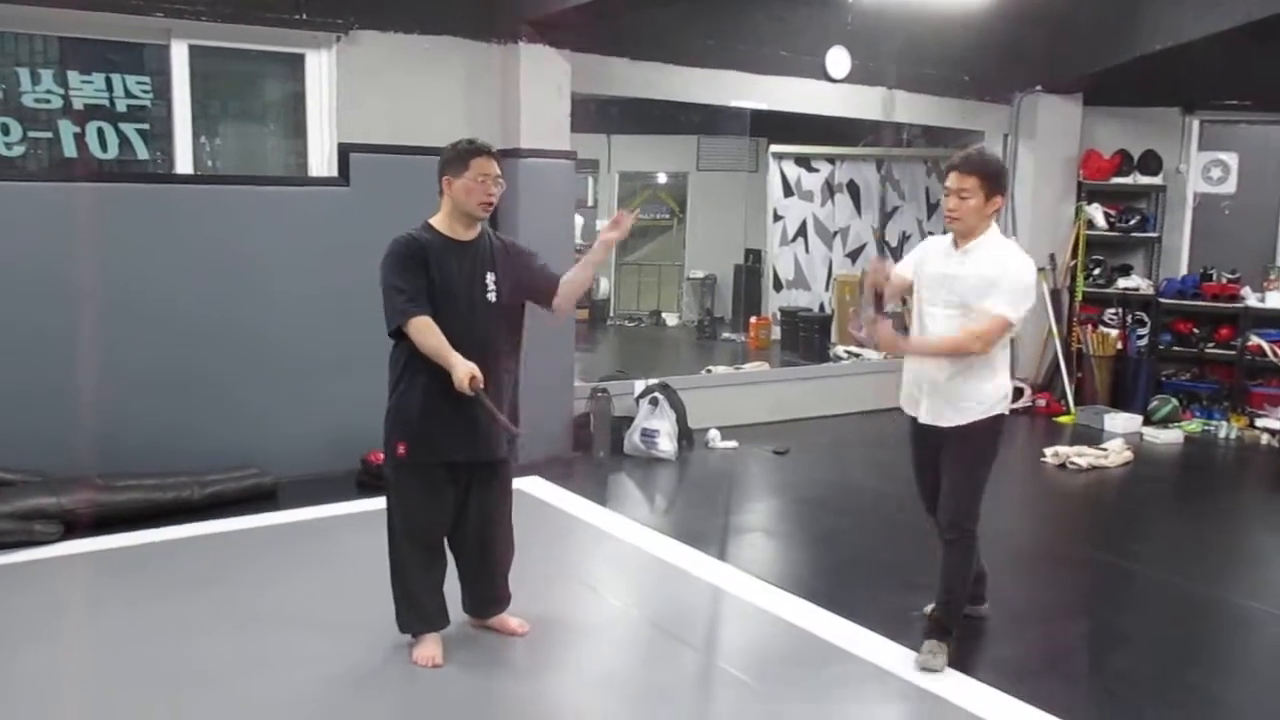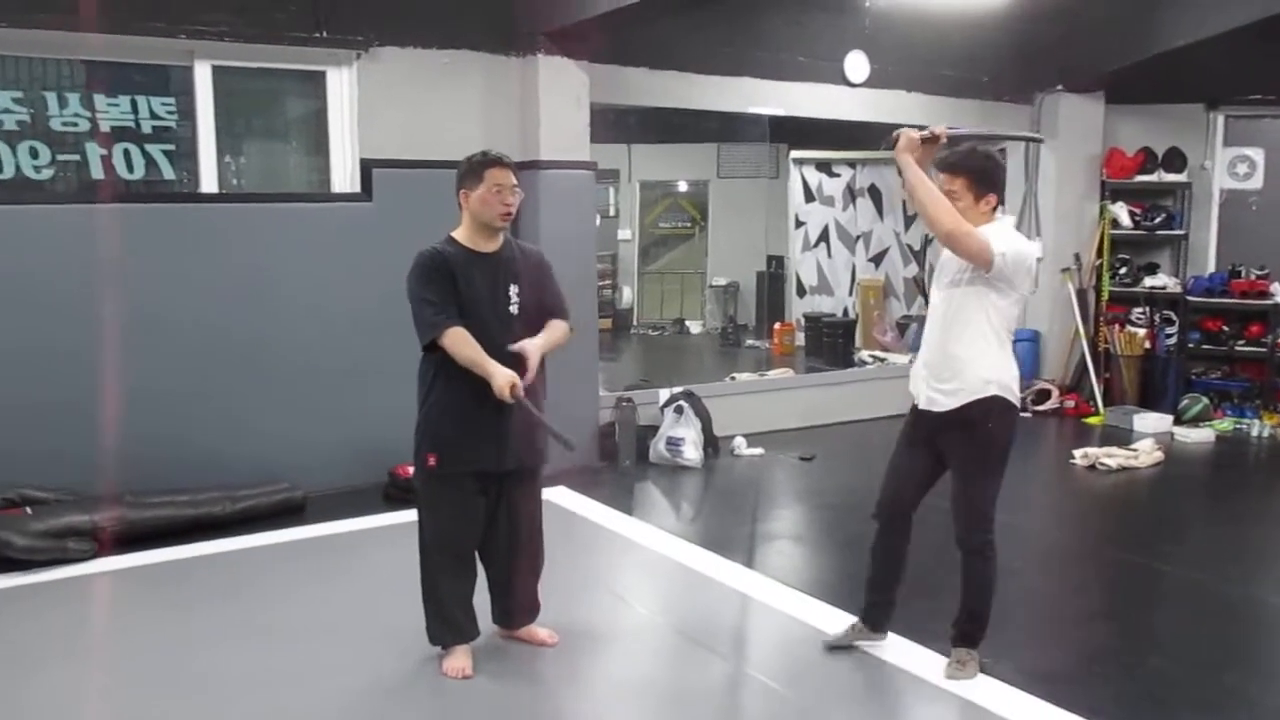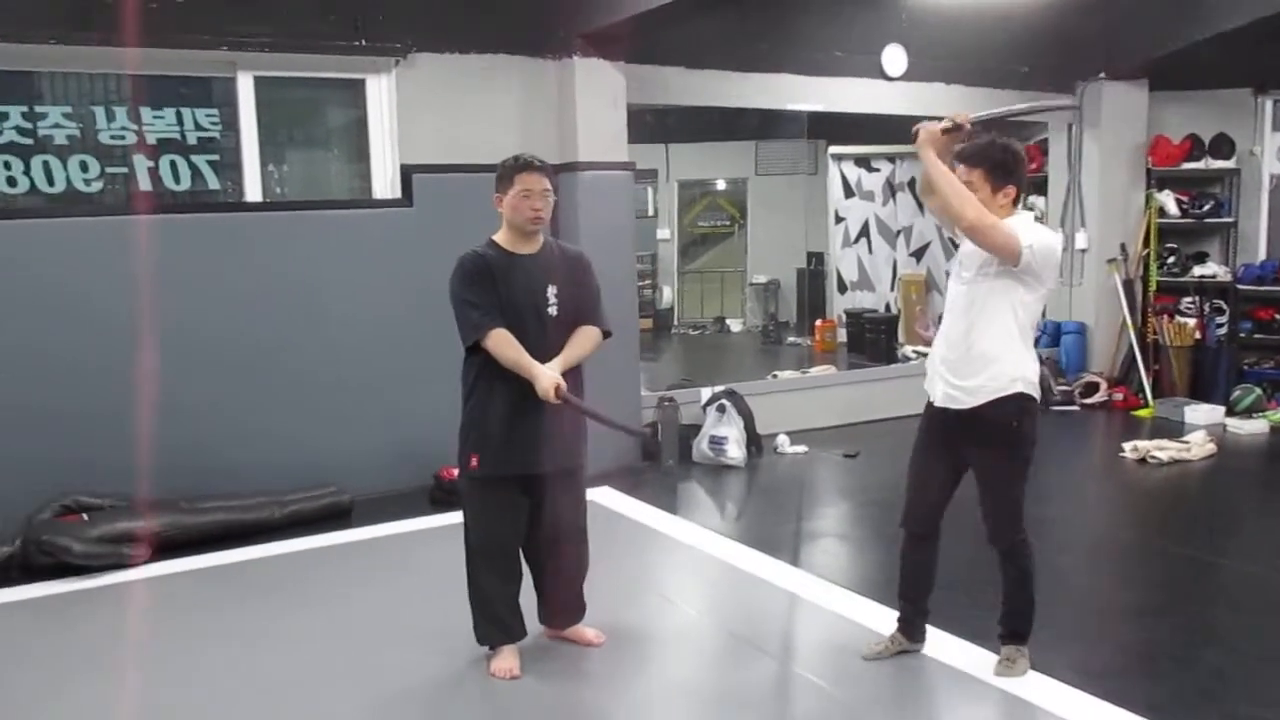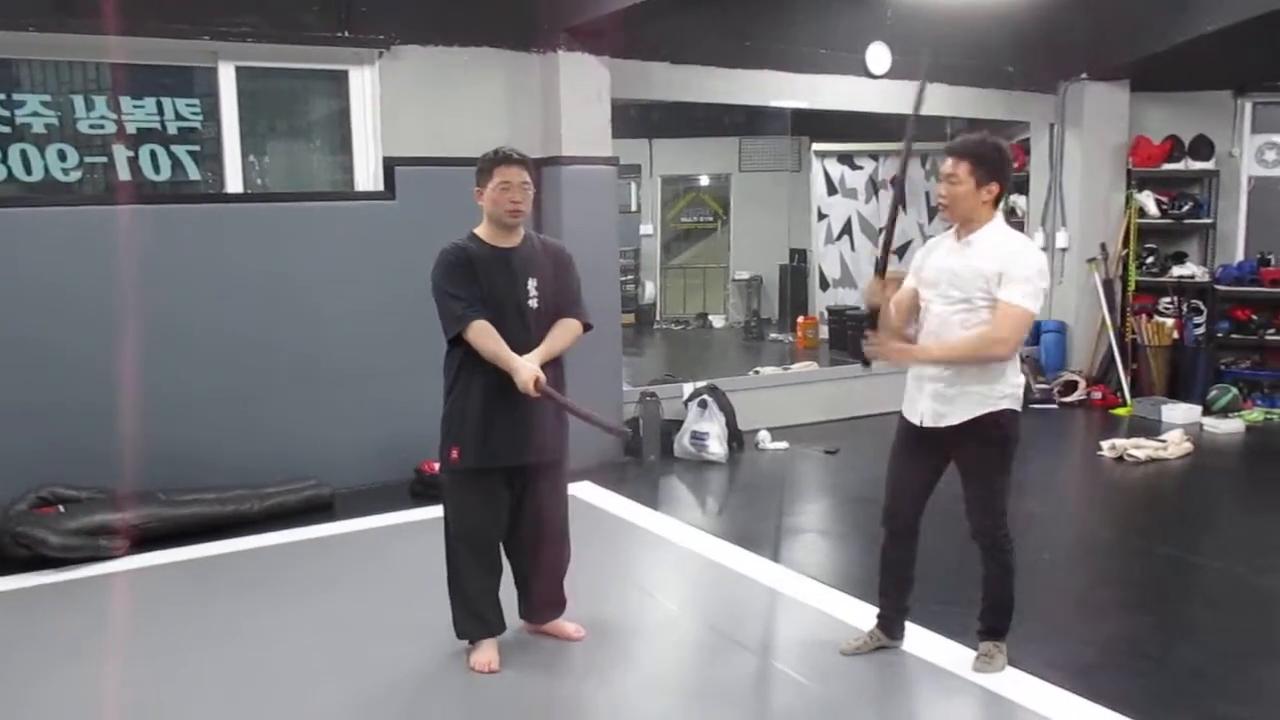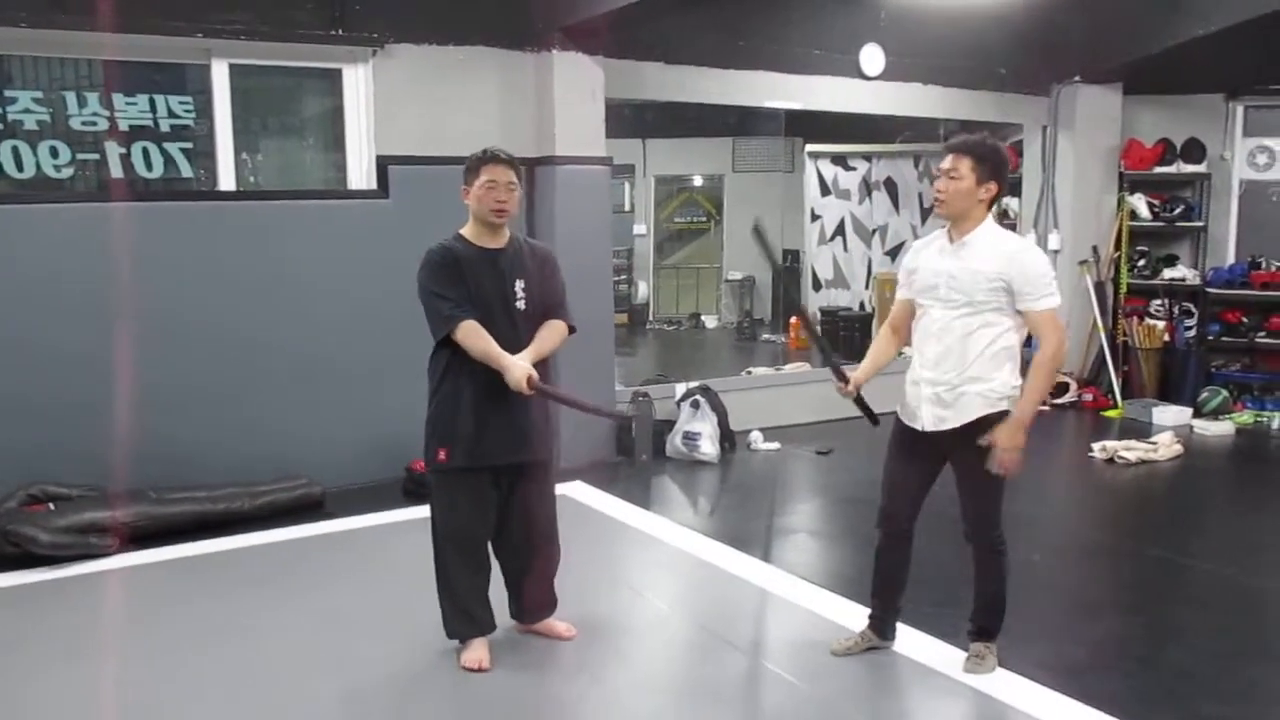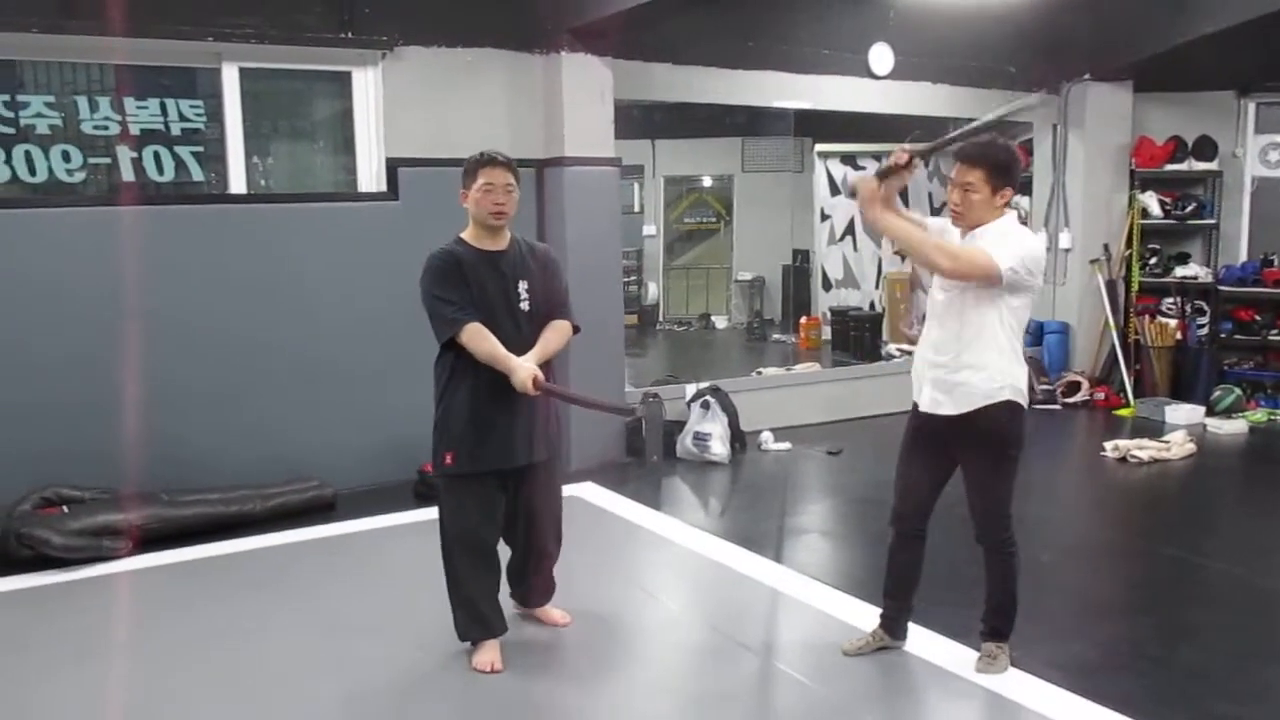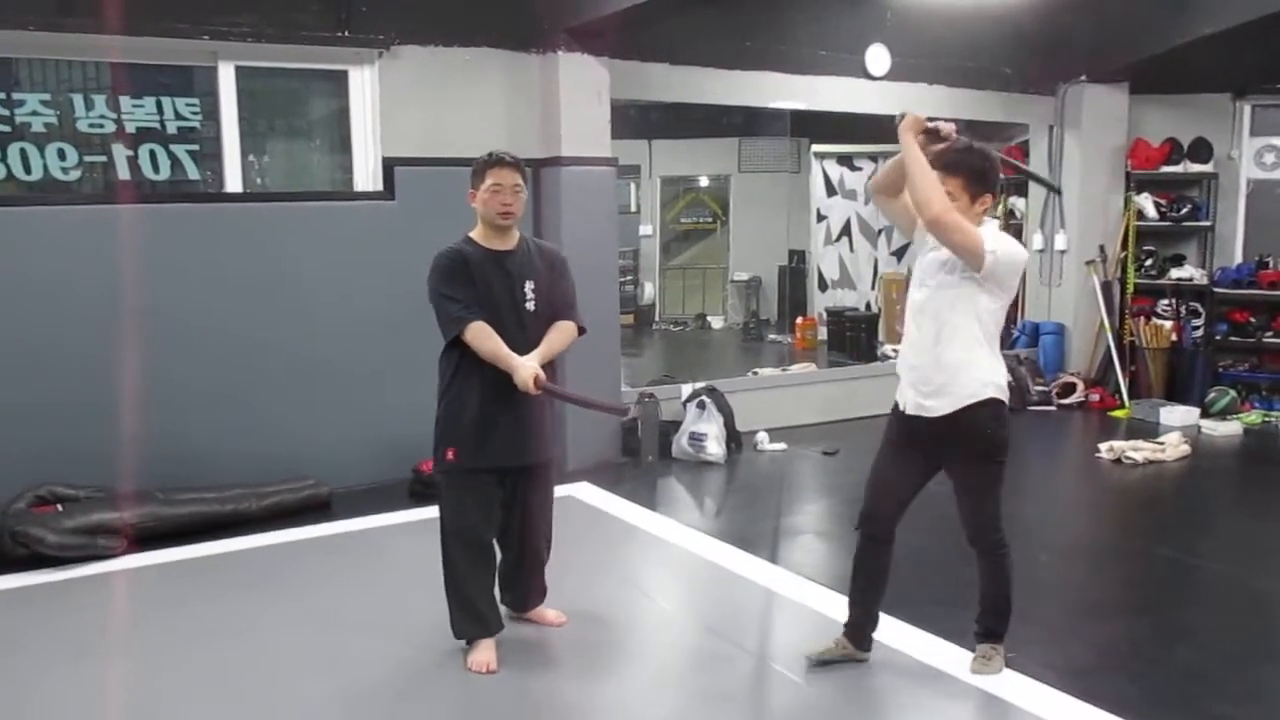
dt=0.4s
person 1, frame 1
left shoulder: (1012, 265)
right shoulder: (931, 250)
left elbow: (981, 338)
right elbow: (892, 289)
left wrist: (908, 346)
right wrist: (880, 280)
left hip: (976, 416)
right hip: (925, 411)
left knee: (957, 523)
right knee: (938, 515)
left ankle: (939, 635)
right ankle: (972, 593)
person 1, frame 2
left shoulder: (1014, 251)
right shoulder: (959, 236)
left elbow: (949, 228)
right elbow: (923, 201)
left wrist: (908, 160)
right wrist: (923, 159)
left hip: (981, 408)
right hip: (930, 402)
left knee: (973, 533)
right knee: (891, 511)
left ankle: (966, 644)
right ankle: (874, 619)
person 1, frame 3
left shoulder: (1038, 242)
right shoulder: (975, 232)
left elbow: (969, 218)
right elbow: (945, 204)
left wrist: (928, 155)
right wrist: (939, 149)
left hip: (1000, 406)
right hip: (945, 402)
left knee: (1006, 533)
right knee: (918, 521)
left ankle: (1015, 642)
right ankle: (910, 629)
person 1, frame 4
left shoulder: (1019, 256)
right shoulder: (933, 249)
left elbow: (1001, 342)
right elbow: (903, 317)
left wrist: (917, 352)
right wrist: (883, 306)
left hip: (982, 418)
right hip: (921, 410)
left knee: (989, 532)
right knee: (897, 520)
left ankle: (993, 638)
right ankle: (889, 624)
person 1, frame 5
left shoulder: (1018, 257)
right shoulder: (920, 251)
left elbow: (1051, 345)
right elbow: (897, 327)
left wrist: (1017, 423)
right wrist: (863, 371)
left hip: (981, 418)
right hip: (918, 412)
left knee: (983, 534)
right knee: (892, 521)
left ankle: (984, 639)
right ankle: (880, 626)
person 1, frame 6
left shoulder: (1023, 248)
right shoulder: (953, 232)
left elbow: (950, 263)
right elbow: (896, 220)
left wrist: (881, 214)
right wrist: (888, 188)
left hip: (989, 410)
right hip: (932, 404)
left knee: (993, 531)
right knee: (907, 518)
left ankle: (996, 639)
right ankle: (892, 625)
person 1, frame 7
left shoulder: (1003, 252)
right shoulder: (931, 233)
left elbow: (942, 220)
right elbow: (890, 194)
left wrist: (913, 147)
right wrist: (911, 150)
left hip: (974, 412)
right hip: (915, 408)
left knee: (984, 534)
right knee: (874, 521)
left ankle: (991, 638)
right ankle: (857, 635)
person 2, frame 1
left shoulder: (507, 254)
right shoulder: (409, 250)
left elbow: (562, 297)
right elbow: (413, 319)
left wrist: (602, 246)
right wrist: (454, 361)
left hip: (490, 414)
right hip: (422, 417)
left knee: (489, 521)
right knee: (418, 525)
left ankle: (487, 606)
right ankle: (424, 626)
person 2, frame 2
left shoulder: (531, 262)
right shoulder: (434, 264)
left elbow: (559, 320)
right elbow: (447, 332)
left wrist: (539, 343)
right wrist: (492, 371)
left hip: (517, 421)
right hip: (452, 425)
left knee: (519, 532)
right knee: (449, 537)
left ankle: (516, 617)
right ankle: (455, 638)
person 2, frame 3
left shoulder: (573, 263)
right shoulder: (474, 267)
left elbow: (592, 327)
right elbow: (491, 333)
left wrist: (557, 367)
right wrist: (535, 372)
left hip: (560, 419)
right hip: (494, 424)
left knee: (564, 530)
right knee: (494, 538)
left ankle: (562, 617)
right ankle: (503, 638)
person 2, frame 4
left shoulder: (554, 257)
right shoulder: (456, 260)
left elbow: (572, 320)
right elbow: (472, 325)
left wrist: (535, 358)
right wrist: (513, 365)
left hip: (541, 413)
right hip: (476, 417)
left knee: (545, 524)
right knee: (475, 531)
left ankle: (542, 612)
right ankle: (482, 632)
person 2, frame 5
left shoulder: (539, 258)
right shoulder: (442, 260)
left elbow: (557, 322)
right elbow: (462, 326)
left wrist: (526, 359)
right wrist: (506, 364)
left hip: (525, 413)
right hip: (461, 417)
left knee: (535, 524)
right knee: (462, 530)
left ankle: (534, 611)
right ankle: (472, 631)
person 2, frame 6
left shoulder: (541, 259)
right shoulder: (445, 264)
left elbow: (561, 322)
right elbow: (467, 329)
left wrist: (532, 360)
right wrist: (511, 365)
left hip: (531, 414)
right hip: (468, 418)
left knee: (540, 523)
right knee: (470, 532)
left ankle: (532, 596)
right ankle: (484, 632)
person 2, frame 7
left shoulder: (549, 259)
right shoulder: (453, 263)
left elbow: (567, 323)
right elbow: (471, 326)
left wrist: (535, 359)
right wrist: (513, 363)
left hip: (531, 412)
right hip: (470, 416)
left knee: (531, 520)
right knee: (469, 528)
left ankle: (524, 598)
right ankle: (480, 630)
